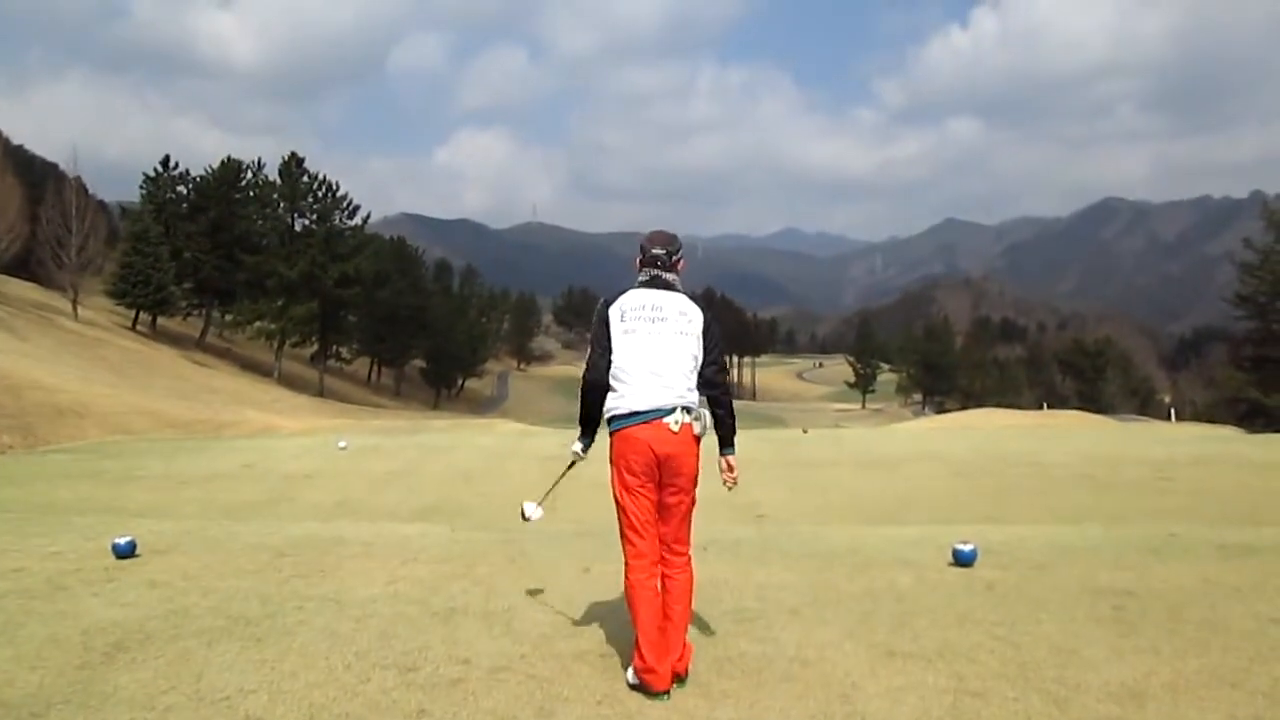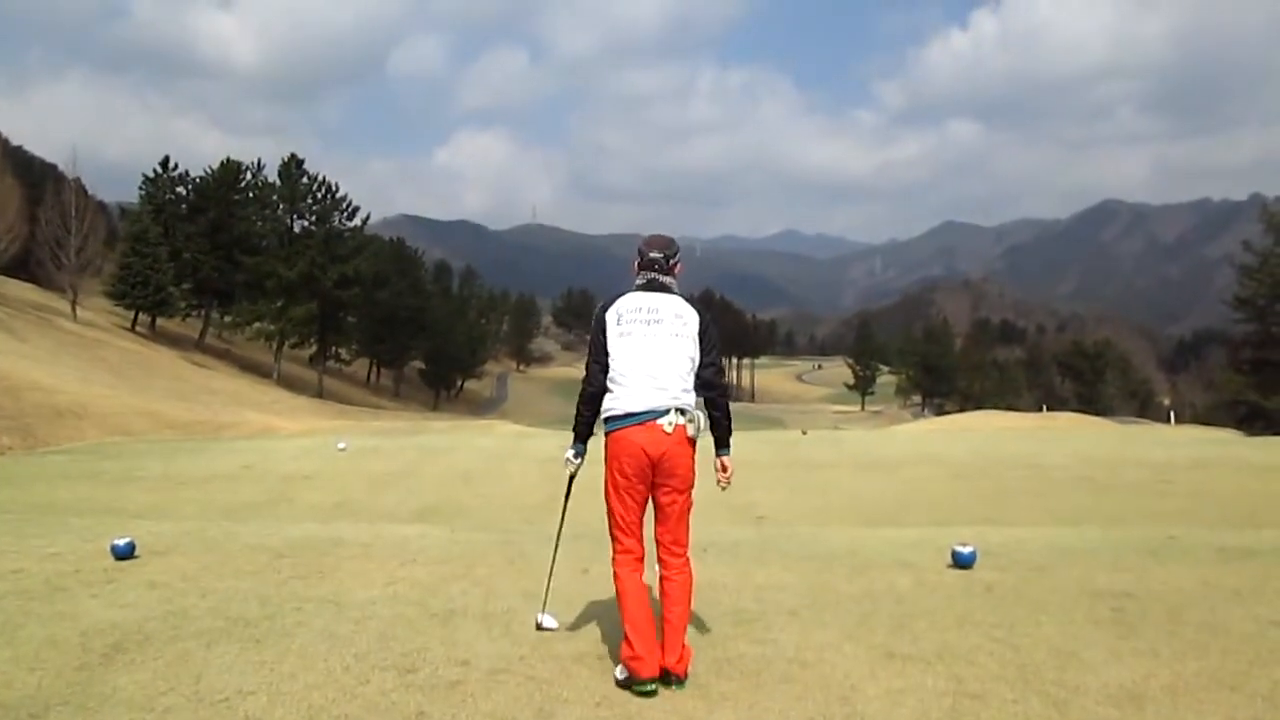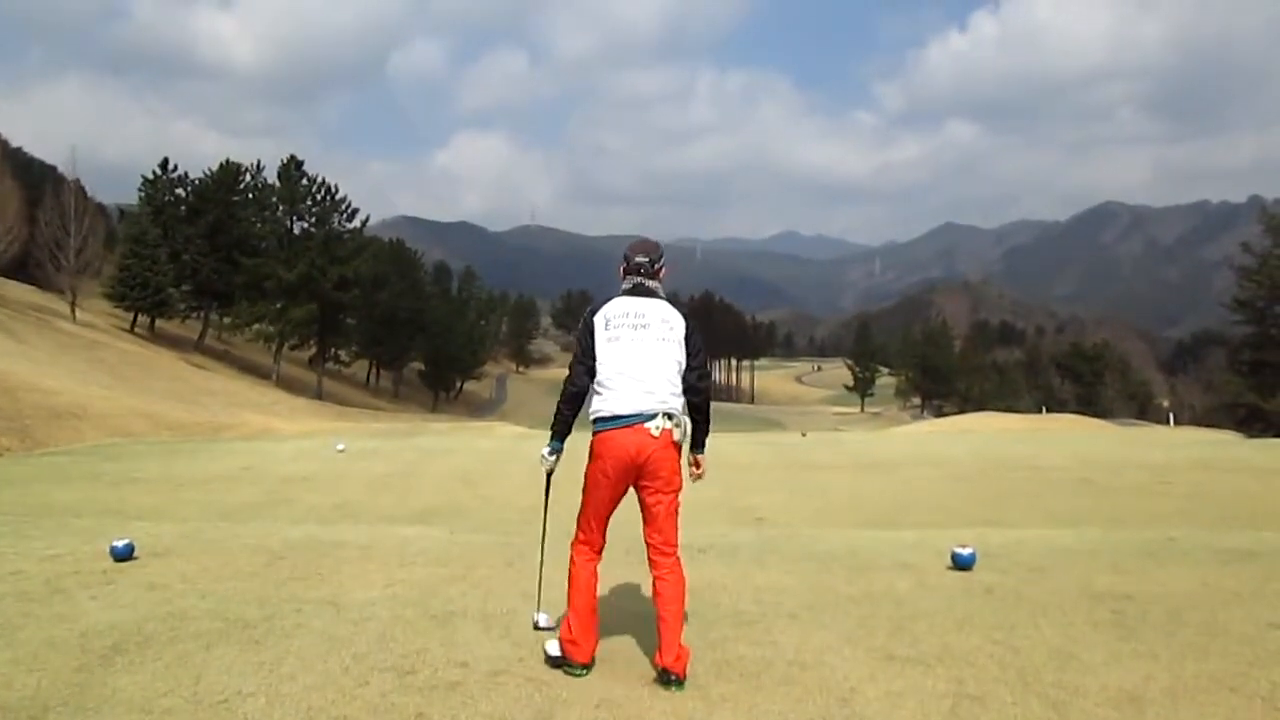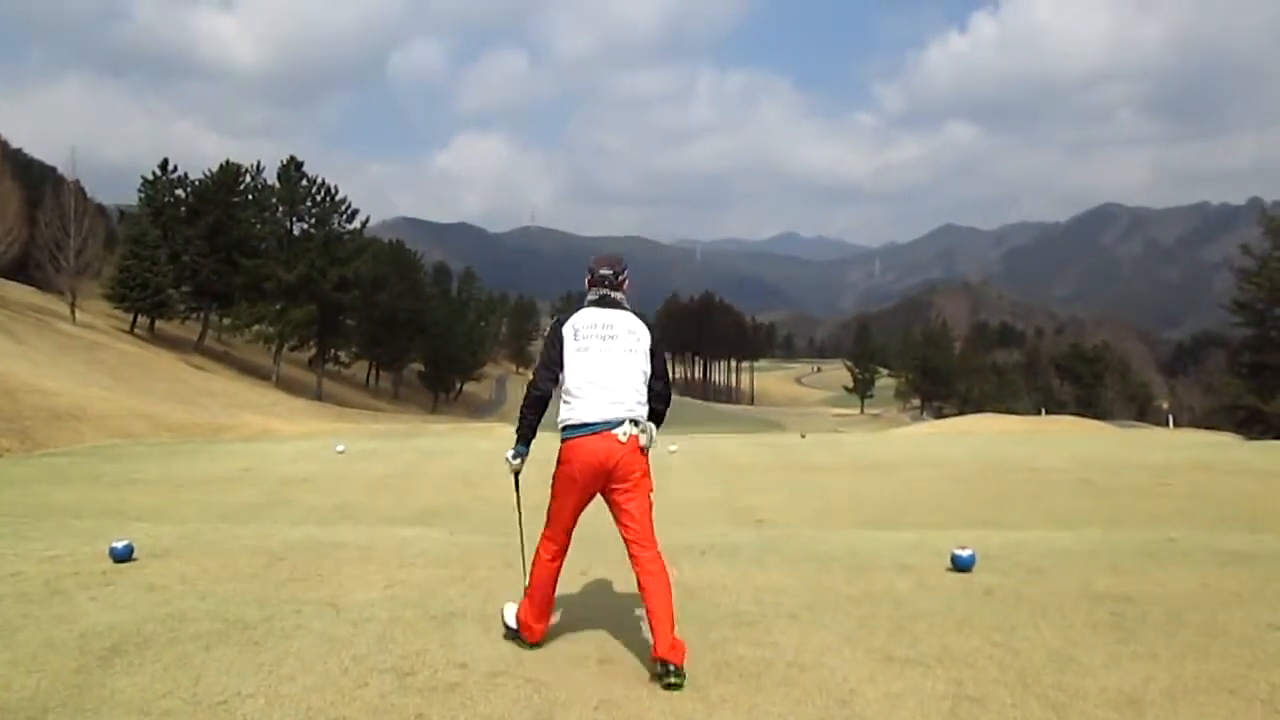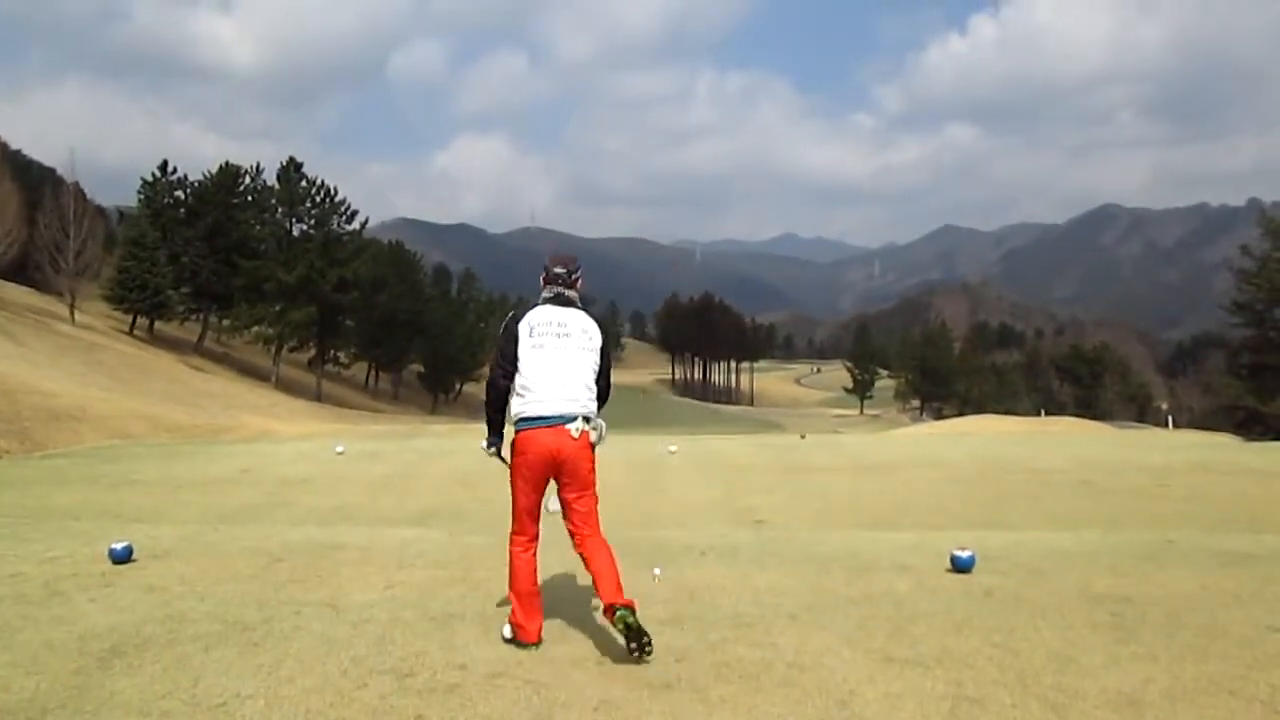
dt=0.2s
person 1, frame 1
left shoulder: (614, 308)
right shoulder: (696, 313)
left elbow: (595, 377)
right elbow: (716, 382)
left wrist: (585, 435)
right wrist: (727, 447)
left hip: (631, 435)
right hip: (682, 434)
left knee: (640, 555)
right knee: (676, 552)
left ankle: (652, 671)
right ankle: (675, 660)
person 1, frame 2
left shoulder: (612, 311)
right shoulder: (693, 316)
left elbow: (594, 381)
right elbow: (713, 384)
left wrist: (579, 442)
right wrist: (722, 447)
left hip: (626, 436)
right hip: (677, 436)
left knee: (628, 554)
right knee: (674, 552)
left ankle: (640, 664)
right ankle: (674, 662)
person 1, frame 3
left shoulder: (600, 315)
right shoulder: (679, 320)
left elbow: (577, 383)
right elbow: (698, 387)
left wrist: (556, 441)
right wrist: (698, 446)
left hip: (611, 438)
right hip: (662, 439)
left knee: (588, 545)
right knee: (665, 553)
left ankle: (576, 649)
right ankle: (672, 662)
person 1, frame 4
left shoulder: (567, 325)
right shoulder: (642, 329)
left elbow: (540, 388)
right elbow: (660, 393)
left wrist: (521, 444)
right wrist: (645, 434)
left hip: (580, 445)
right hip: (628, 445)
left knee: (554, 542)
right knee: (645, 550)
left ankle: (530, 624)
right ankle: (668, 655)
person 1, frame 5
left shoulder: (521, 321)
right shoulder: (593, 327)
left elbow: (499, 382)
right elbow: (602, 389)
left wrist: (493, 435)
left hip: (532, 436)
right hip: (578, 438)
left knee: (524, 536)
right knee: (587, 533)
left ankle: (526, 627)
right ankle: (619, 608)
